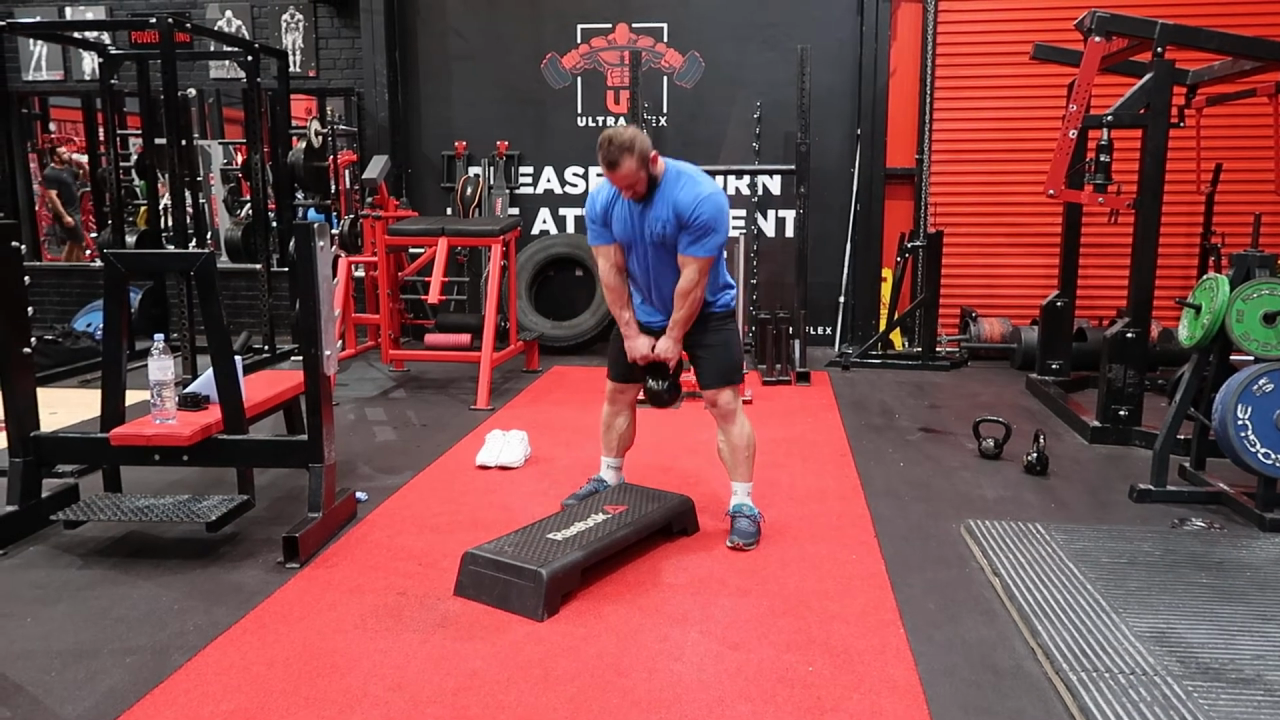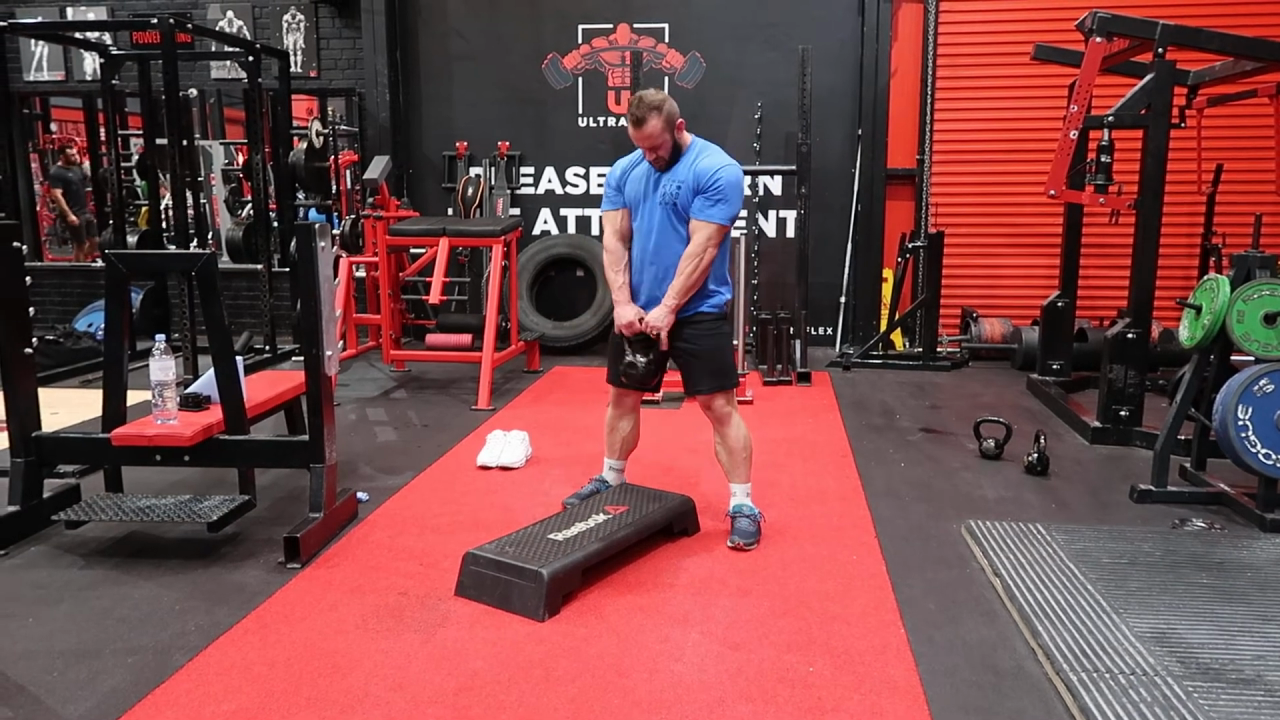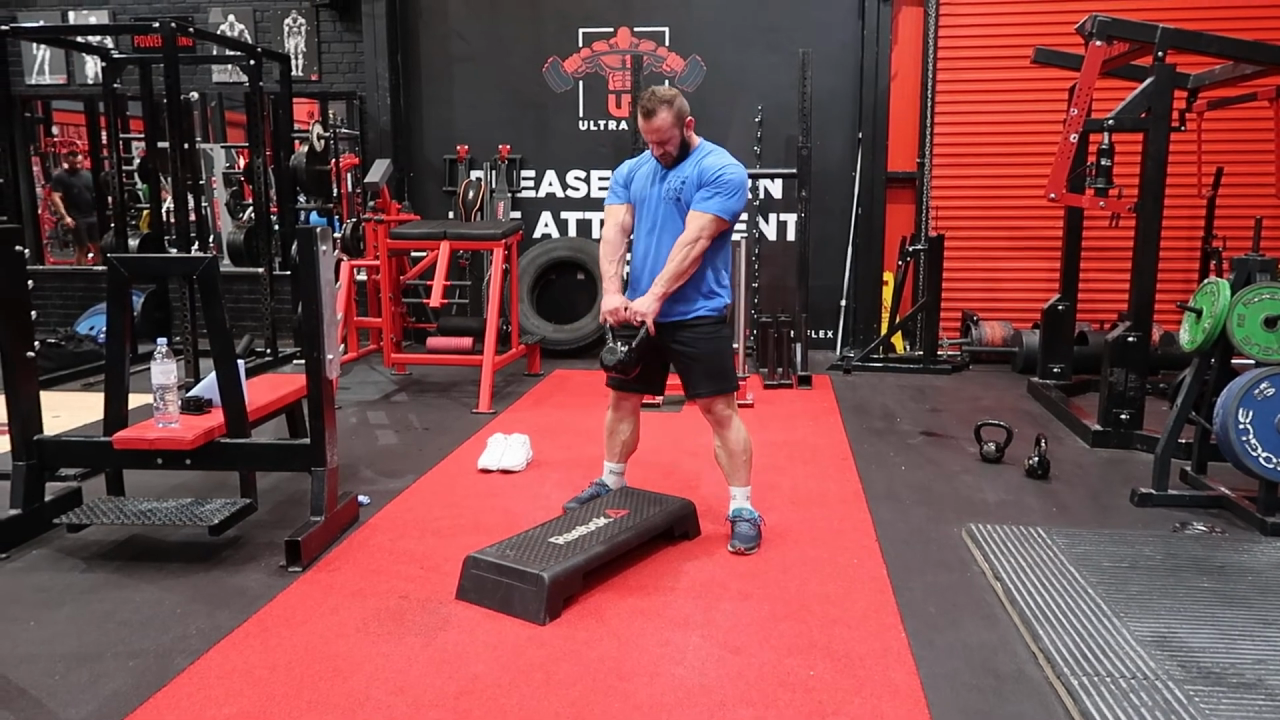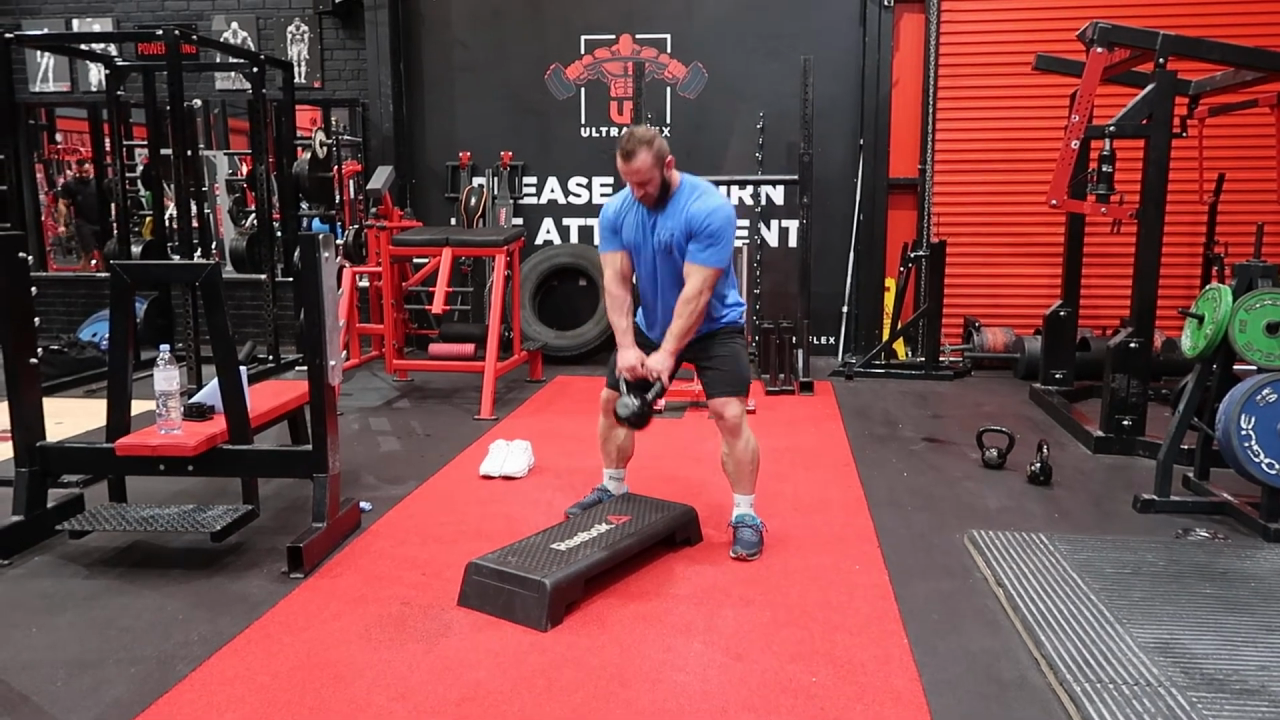
dt=0.3s
person 1, frame 1
left shoulder: (700, 196)
right shoulder: (601, 200)
left elbow: (694, 279)
right elbow: (611, 272)
left wrist: (673, 338)
right wrist: (631, 334)
left hip: (707, 310)
right hip: (644, 312)
left knee: (724, 402)
right knee: (617, 393)
left ankle: (743, 505)
right ankle: (608, 480)
person 1, frame 2
left shoulder: (718, 170)
right shoulder: (623, 172)
left elbow: (702, 248)
right elbow: (615, 240)
left wrist: (668, 309)
right wrist: (623, 302)
left hip: (698, 312)
right hip: (637, 309)
left knee: (718, 405)
right knee: (622, 397)
left ankle: (743, 505)
right ankle: (611, 481)
person 1, frame 3
left shoulder: (723, 170)
right shoulder: (630, 172)
left elbow: (695, 240)
right elbow: (614, 233)
left wrist: (654, 297)
right wrist: (612, 291)
left hip: (698, 315)
right hip: (638, 309)
left knee: (718, 409)
right knee: (622, 398)
left ankle: (743, 509)
right ankle: (611, 484)
person 1, frame 4
left shoulder: (709, 208)
right shoulder: (616, 211)
left elbow: (697, 293)
right elbow: (616, 282)
left wrist: (668, 353)
right wrist: (626, 346)
left hip: (714, 326)
right hip: (651, 326)
left knee: (729, 415)
right knee: (612, 401)
left ankle: (745, 515)
right ankle: (612, 489)
